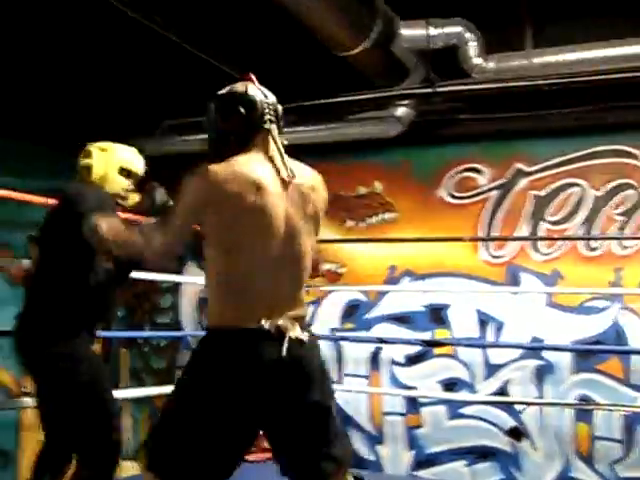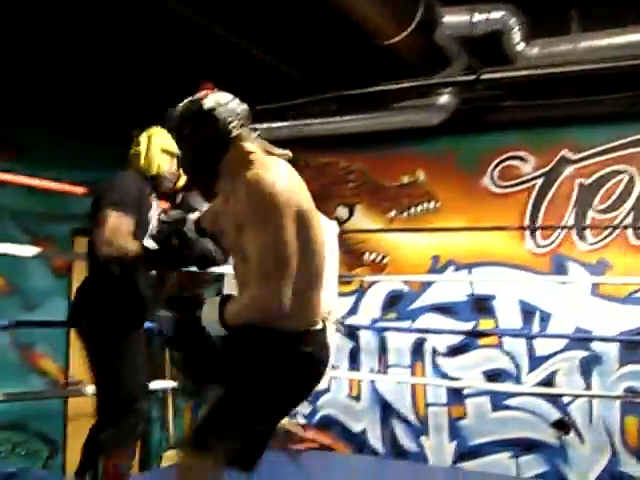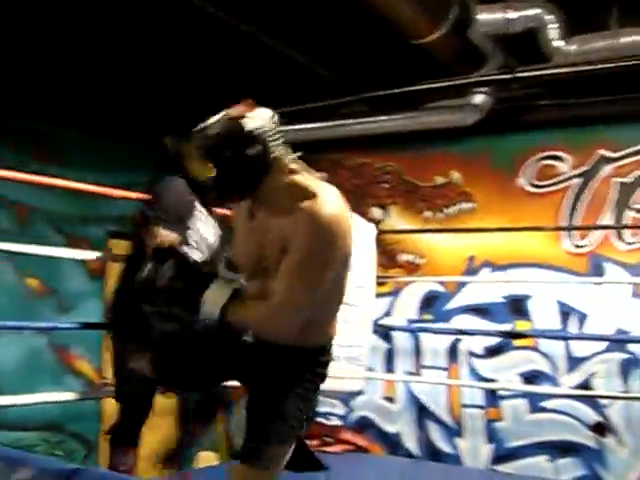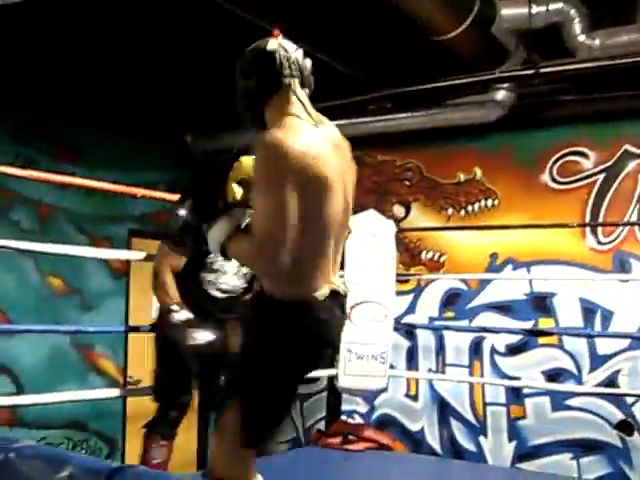
dt=0.2s
person 1, frame 1
left shoulder: (215, 181)
right shoulder: (313, 184)
left elbow: (160, 249)
left wrist: (107, 229)
left hip: (233, 352)
right hip: (299, 351)
person 1, frame 2
left shoulder: (264, 186)
right shoulder: (239, 177)
left elbow: (272, 298)
left wrist: (221, 314)
left hip: (290, 350)
right hip: (258, 333)
person 1, frame 3
left shoulder: (317, 216)
right shoulder: (253, 194)
left elbow: (281, 321)
left wrist: (223, 302)
left hip: (291, 362)
right hip: (256, 339)
person 1, frame 4
left shoulder: (280, 144)
right shoulder: (335, 139)
left elbow: (271, 258)
left wrist: (226, 237)
left hip: (290, 316)
right hip: (325, 309)
person 2, frame 1
left shoulder: (82, 206)
right shoulder: (85, 196)
left hip: (51, 338)
right hip: (60, 341)
left knee: (64, 437)
right knee: (101, 440)
person 2, frame 2
left shoulder: (145, 199)
right shoulder: (127, 186)
right elbow: (108, 246)
right wrist: (156, 256)
left hip: (120, 316)
right hip: (106, 314)
left knee: (116, 412)
right knee: (128, 411)
person 2, frame 3
left shoulder: (217, 221)
right shoulder: (175, 192)
right elbow: (161, 248)
left hip: (178, 320)
right hip: (139, 313)
left knee: (206, 396)
right knee: (135, 410)
person 2, frame 4
right shoulder: (200, 217)
right elbow: (164, 269)
right wrist: (180, 318)
left hip: (228, 325)
right hip: (185, 321)
right knee: (173, 406)
